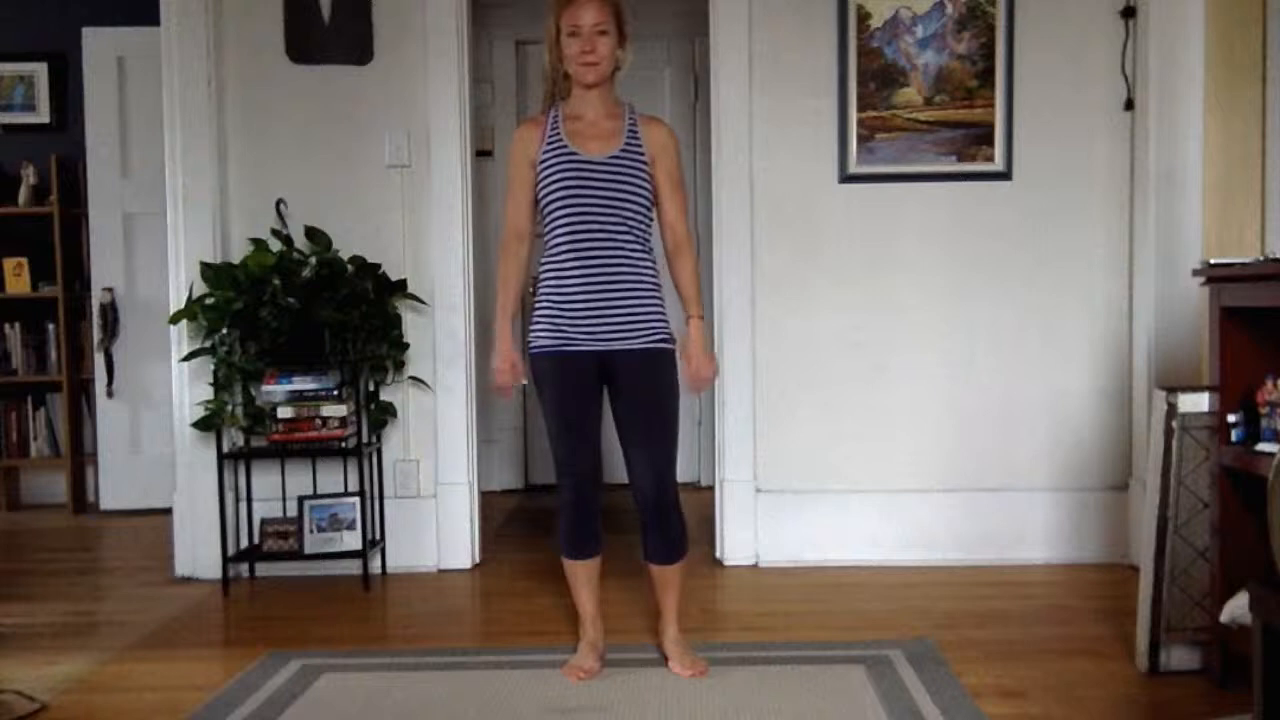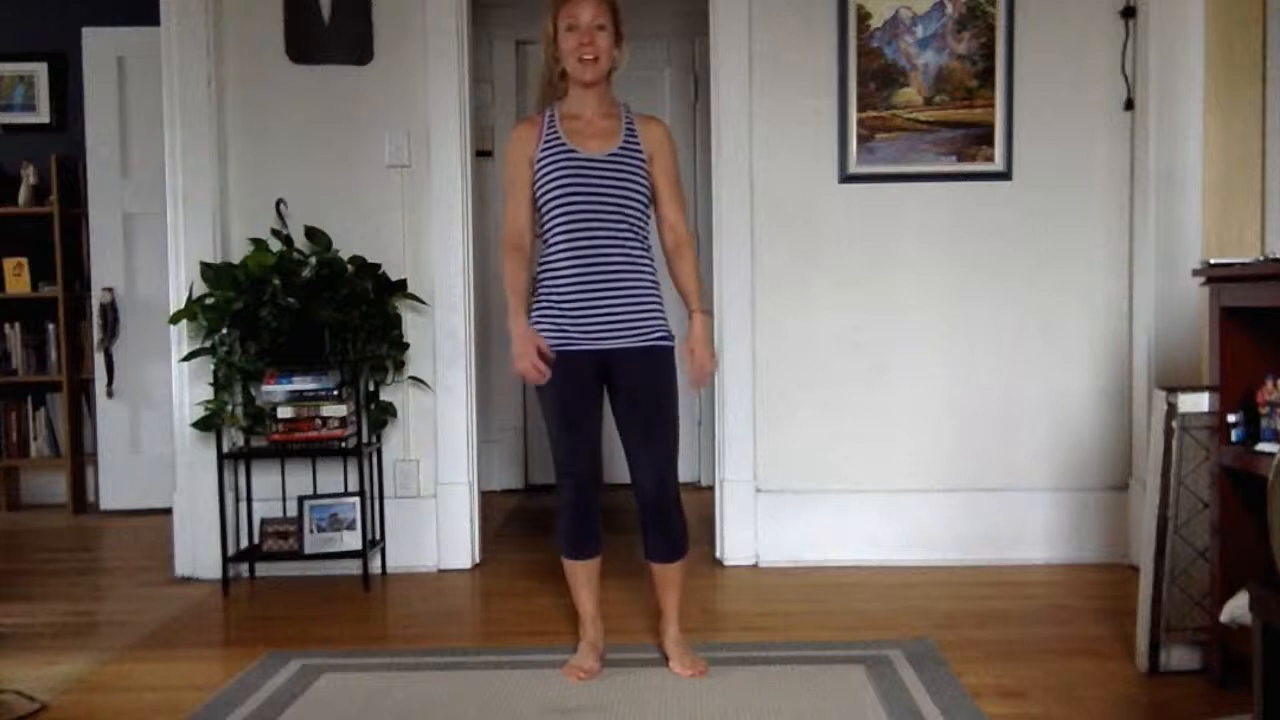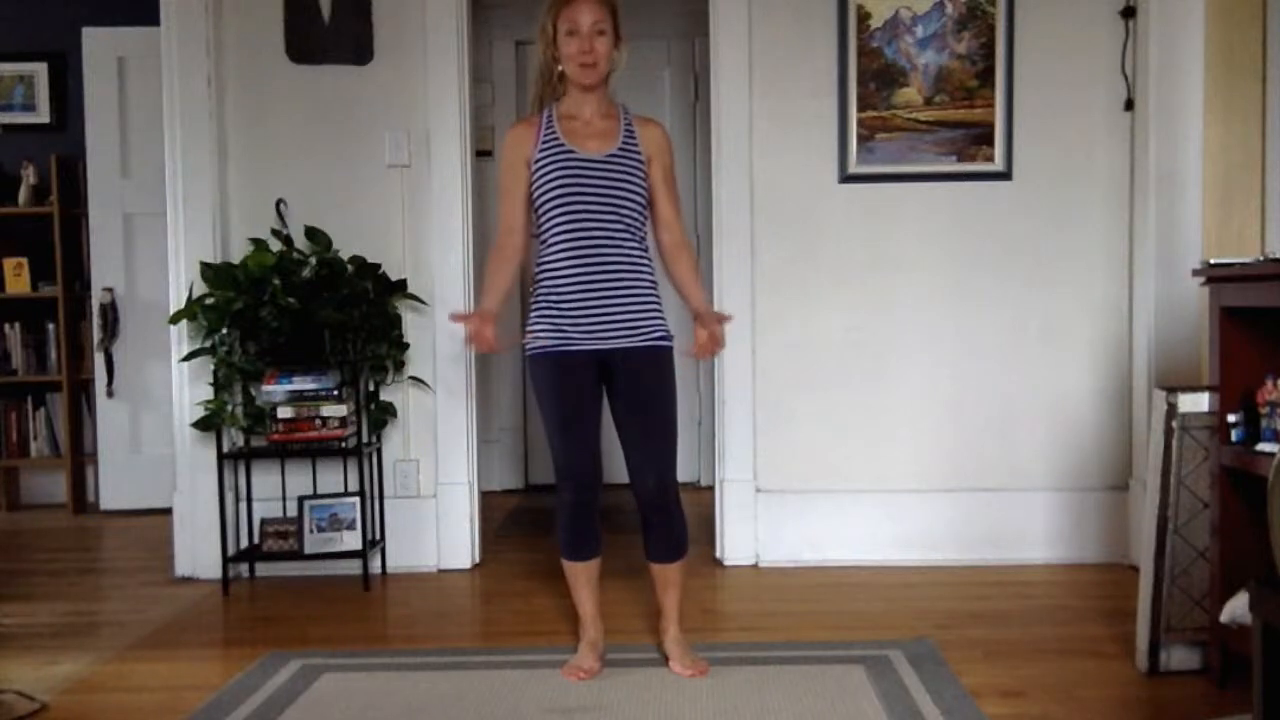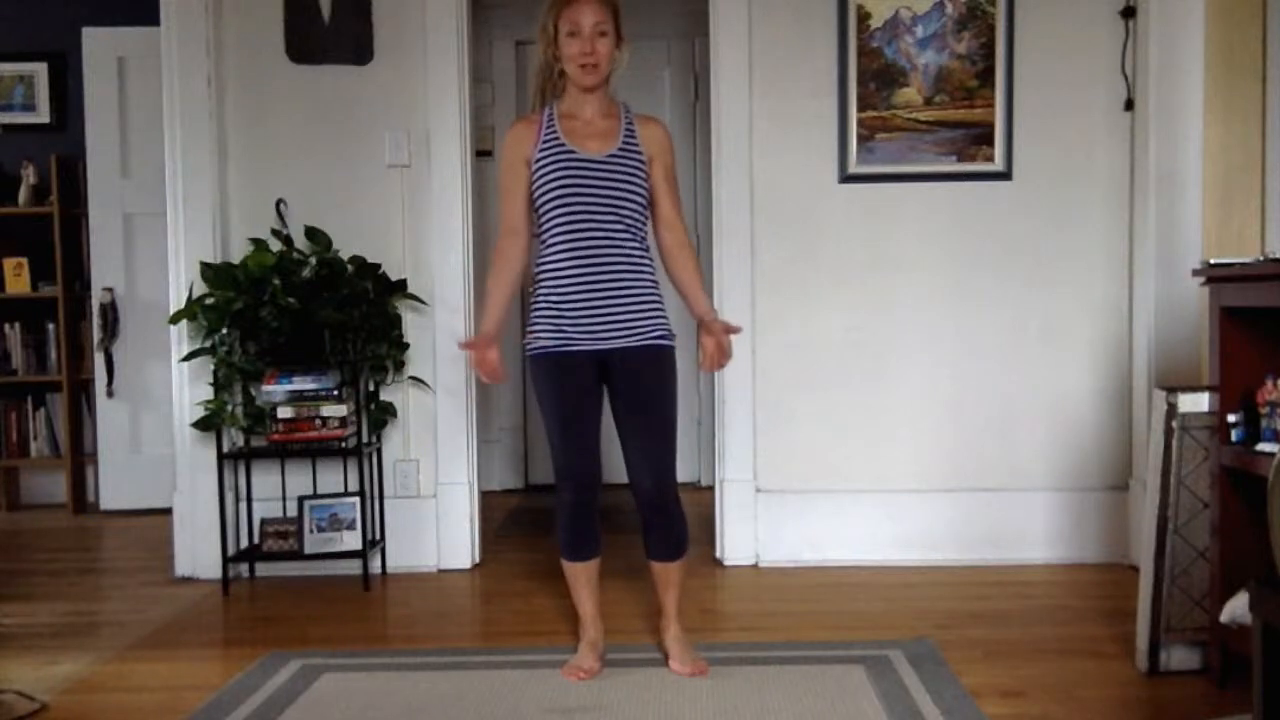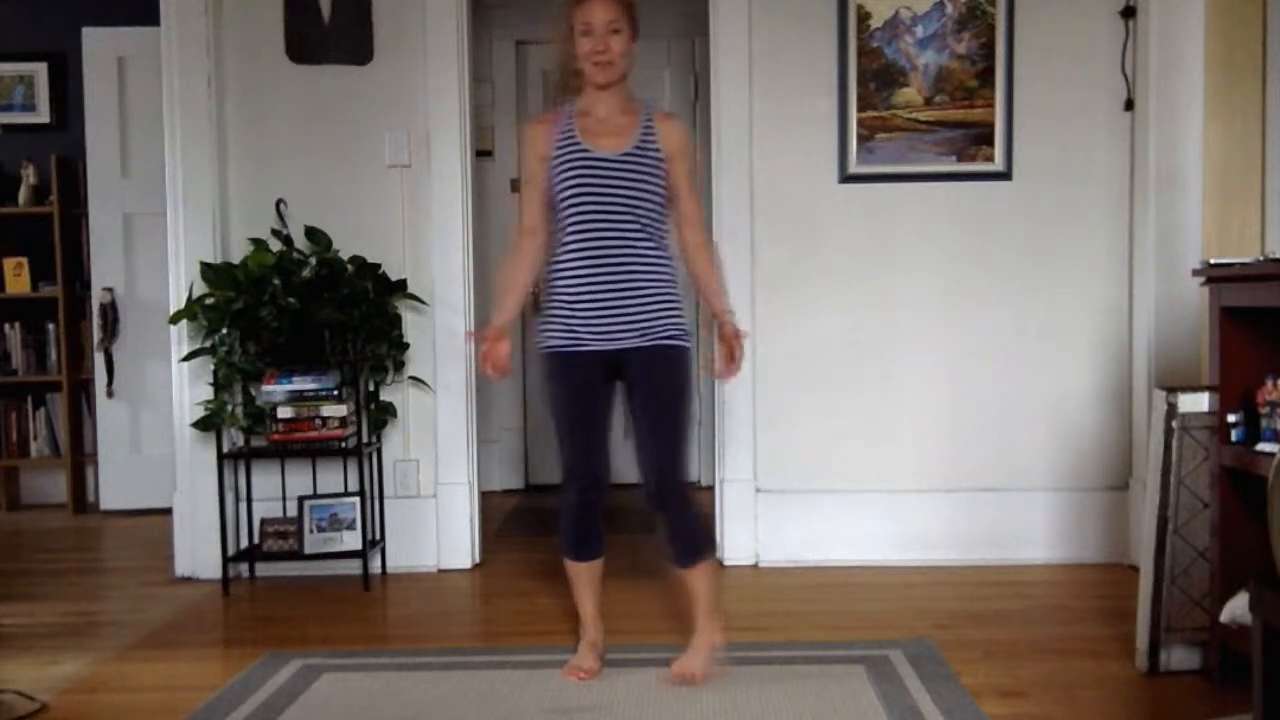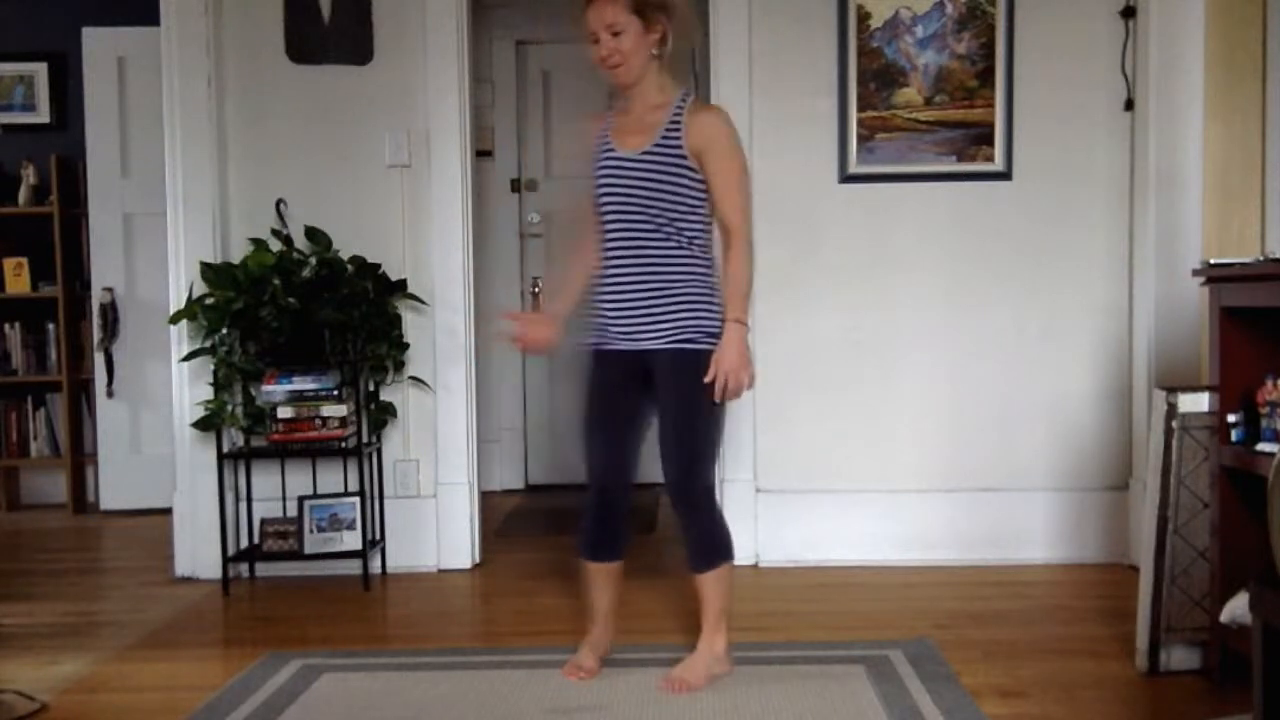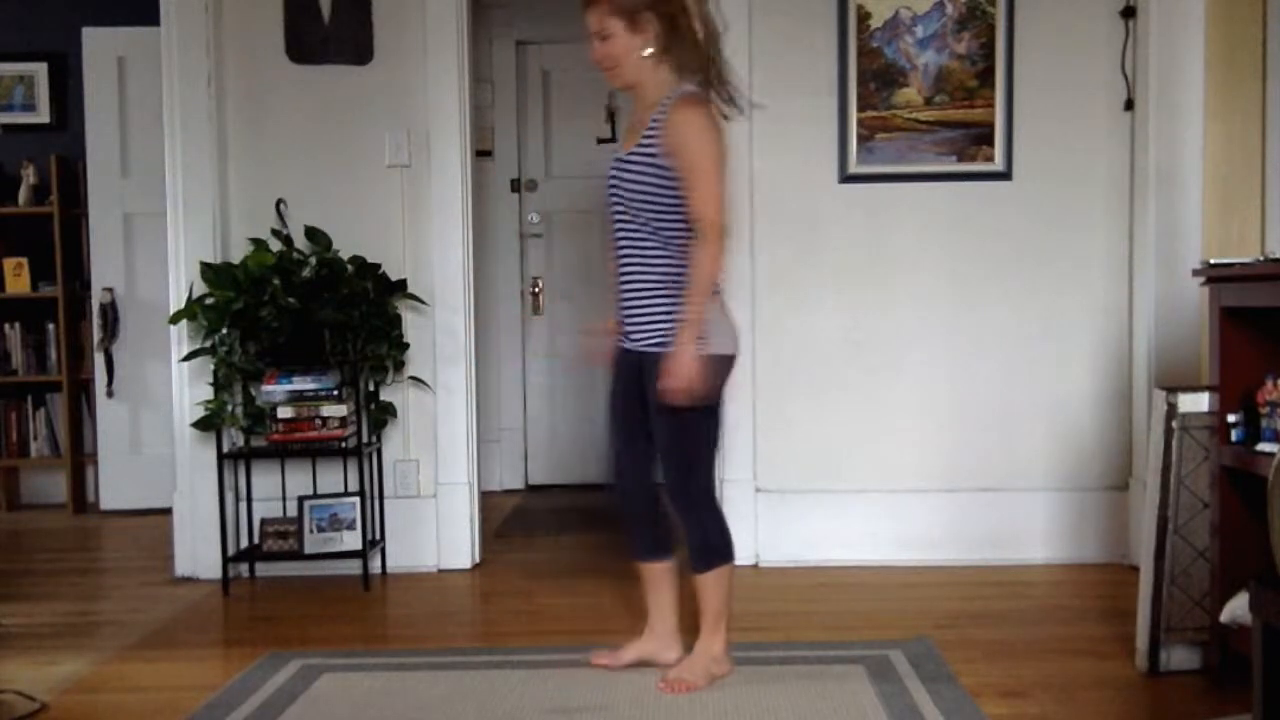
dt=0.3s
person 1, frame 1
left shoulder: (654, 135)
right shoulder: (533, 137)
left elbow: (678, 237)
right elbow: (516, 238)
left wrist: (695, 326)
right wrist: (504, 333)
left hip: (640, 336)
right hip: (561, 336)
left knee: (655, 484)
right knee: (577, 483)
left ankle: (672, 631)
right ankle: (591, 634)
person 1, frame 2
left shoulder: (650, 134)
right shoulder: (529, 137)
left elbow: (676, 234)
right elbow: (517, 239)
left wrist: (699, 316)
right wrist: (520, 323)
left hip: (641, 334)
right hip: (562, 336)
left knee: (656, 482)
right knee: (577, 482)
left ankle: (673, 631)
right ankle: (590, 633)
person 1, frame 3
left shoulder: (648, 135)
right shoulder: (526, 137)
left elbow: (671, 236)
right elbow: (511, 238)
left wrist: (703, 311)
right wrist: (487, 309)
left hip: (640, 334)
right hip: (560, 338)
left knee: (656, 483)
right knee: (576, 484)
left ankle: (672, 630)
right ankle: (590, 634)
person 1, frame 4
left shoulder: (649, 135)
right shoulder: (526, 136)
left elbow: (672, 236)
right elbow: (512, 239)
left wrist: (706, 317)
right wrist: (488, 328)
left hip: (640, 333)
right hip: (559, 336)
left knee: (654, 483)
right knee: (576, 483)
left ankle: (672, 627)
right ankle: (590, 633)
person 1, frame 5
left shoulder: (667, 132)
right shoulder: (545, 133)
left elbow: (692, 234)
right elbow: (532, 237)
left wrist: (722, 318)
right wrist: (501, 323)
left hip: (654, 332)
right hip: (574, 336)
left knee: (666, 482)
right knee: (582, 483)
left ankle: (707, 630)
right ankle: (590, 633)
person 1, frame 6
left shoulder: (702, 124)
right shoulder: (604, 129)
left elbow: (736, 234)
left wrist: (734, 329)
right wrist: (555, 313)
left hip: (686, 336)
right hip: (616, 339)
left knee: (687, 486)
right knee: (604, 481)
left ankle: (714, 645)
right ankle: (600, 627)
person 1, frame 7
left shoulder: (688, 114)
right shoulder: (642, 120)
left elbow: (710, 234)
left wrist: (690, 334)
left hip: (683, 338)
right hip: (643, 339)
left knee: (687, 486)
right knee: (632, 481)
left ankle: (713, 645)
right ankle: (661, 632)
